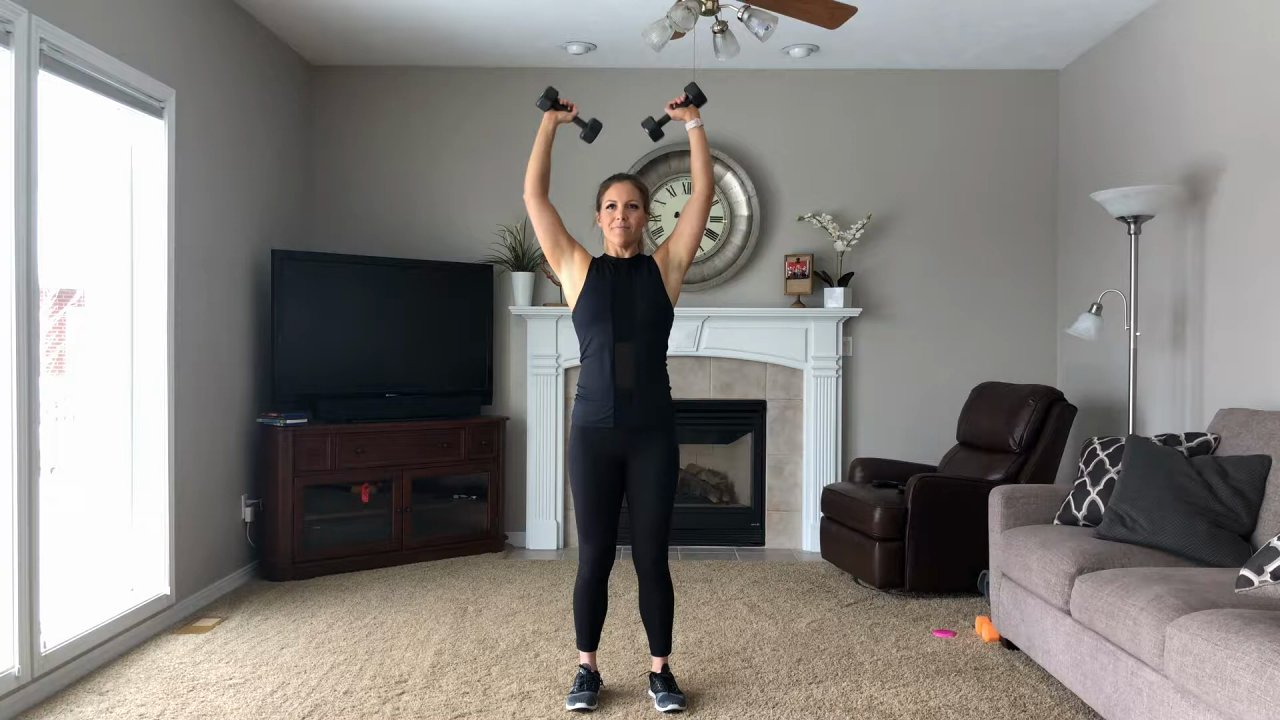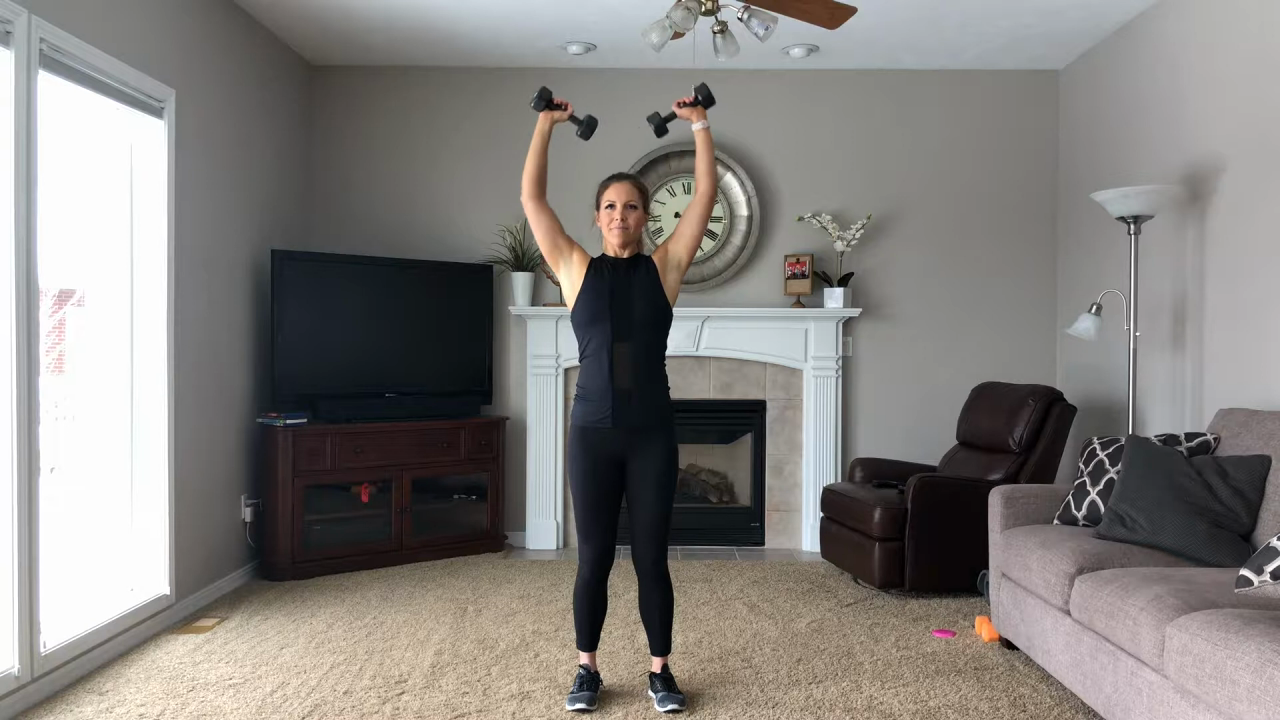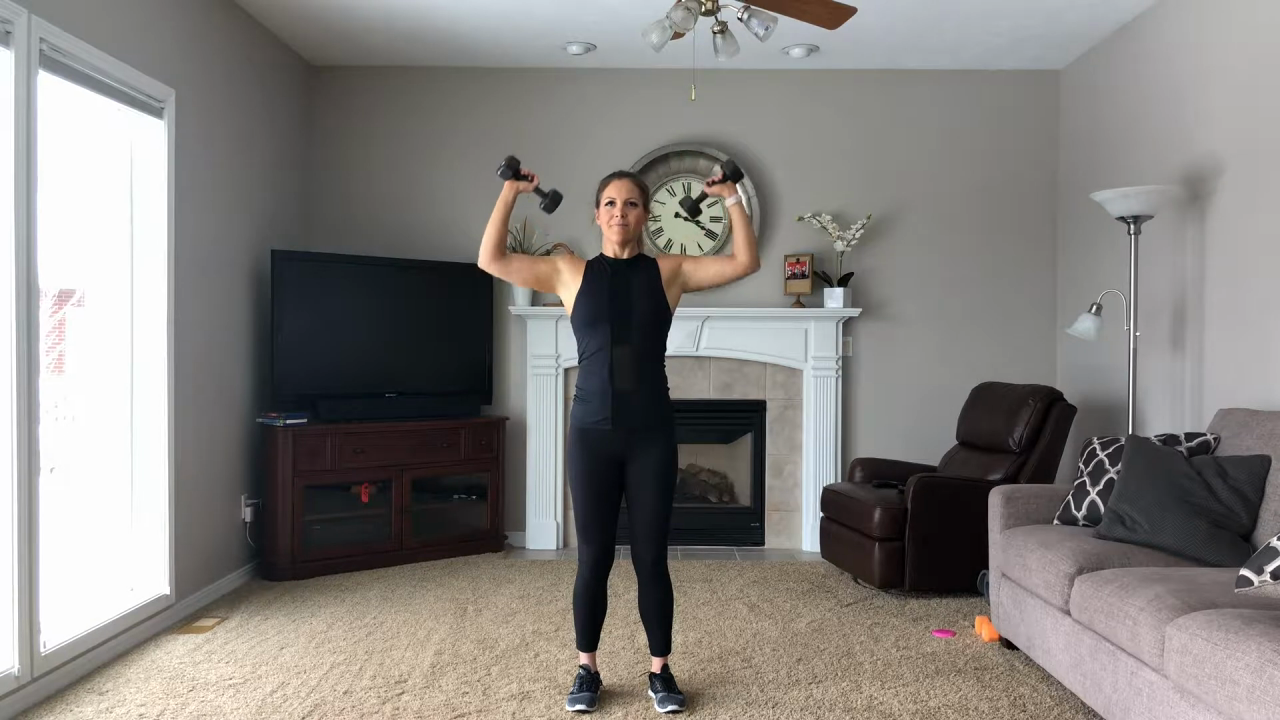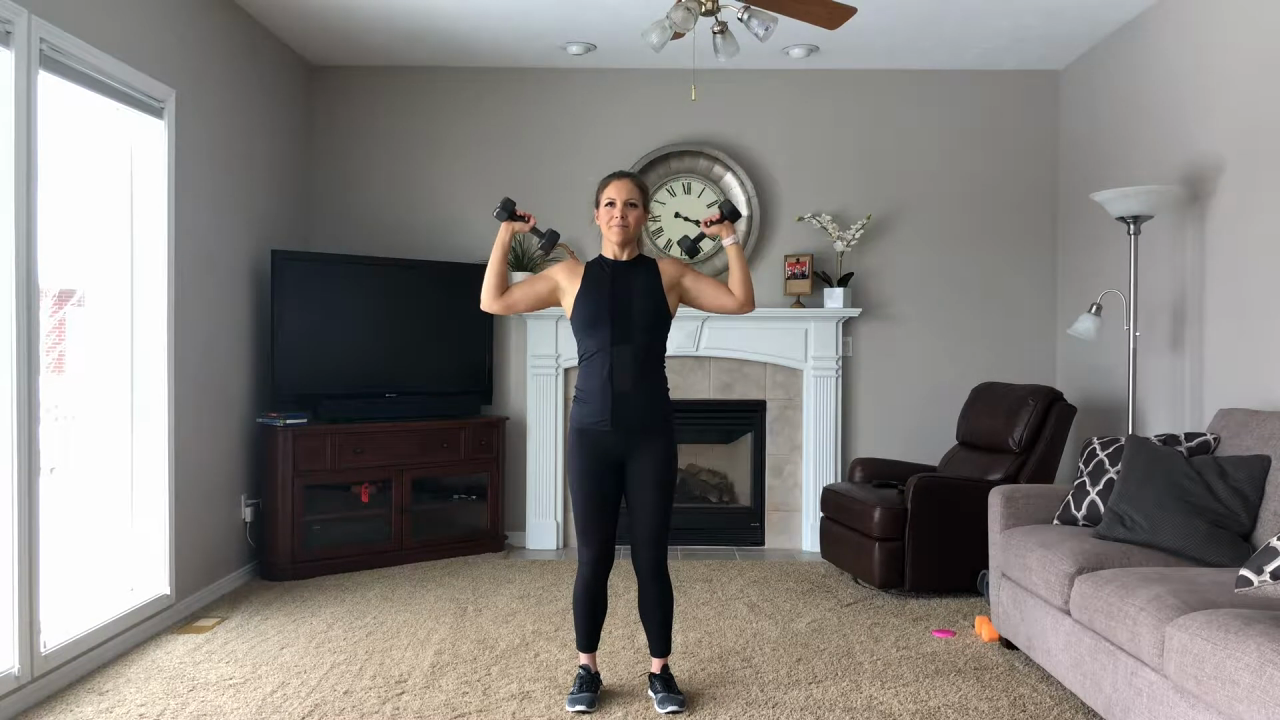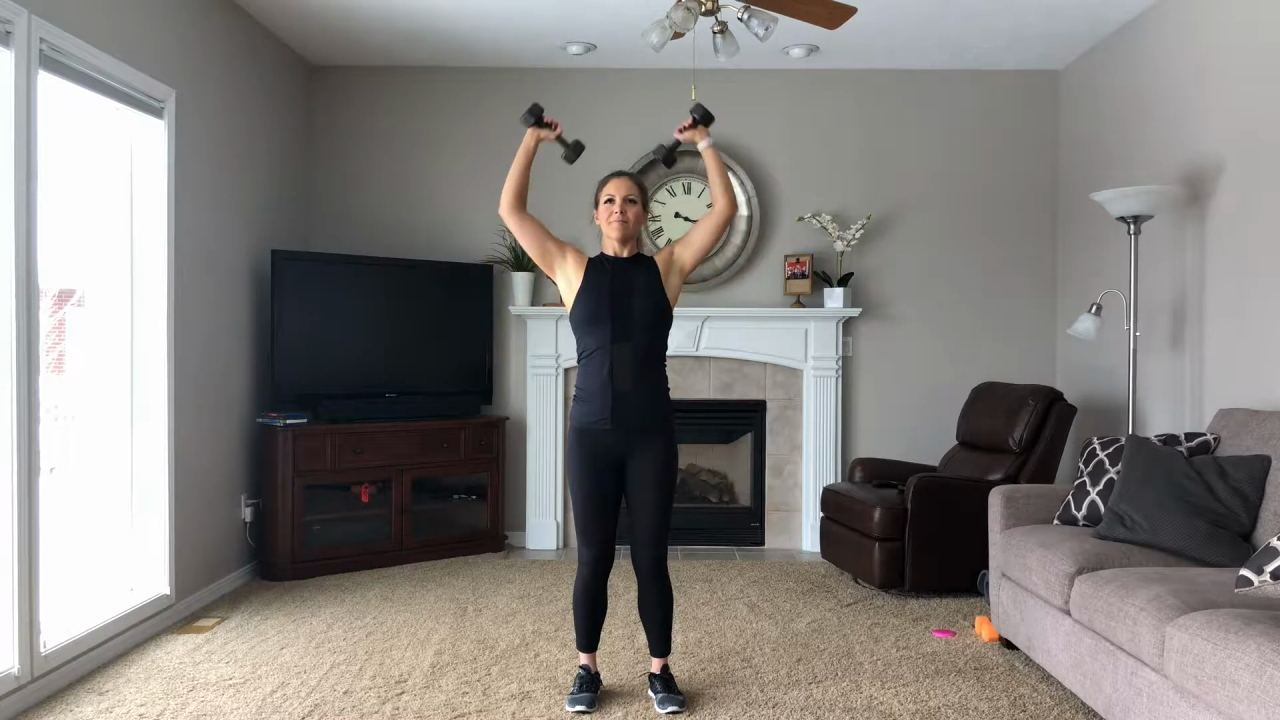
dt=0.5s
person 1, frame 1
left shoulder: (664, 268)
right shoulder: (578, 269)
left elbow: (703, 194)
right elbow: (534, 195)
left wrist: (694, 126)
right wrist: (549, 125)
left hip: (653, 433)
right hip: (594, 433)
left knee: (651, 557)
right knee: (594, 557)
left ankle: (660, 669)
right ankle: (587, 668)
person 1, frame 2
left shoulder: (663, 267)
right shoulder: (576, 268)
left elbow: (705, 194)
right elbow: (531, 196)
left wrist: (698, 124)
right wrist: (545, 123)
left hip: (652, 434)
right hip: (593, 432)
left knee: (651, 558)
right knee: (594, 558)
left ankle: (660, 670)
right ankle: (587, 669)
person 1, frame 3
left shoulder: (668, 271)
right shoulder: (571, 271)
left elbow: (746, 263)
right elbow: (490, 260)
left wrist: (730, 198)
right wrist: (509, 193)
left hip: (651, 434)
right hip: (592, 433)
left knee: (650, 558)
right knee: (593, 558)
left ankle: (660, 670)
right ankle: (587, 669)
person 1, frame 4
left shoulder: (668, 273)
right shoulder: (569, 274)
left elbow: (741, 301)
right elbow: (492, 302)
left wrist: (729, 238)
right wrist: (505, 234)
left hip: (651, 434)
right hip: (591, 433)
left knee: (651, 559)
right knee: (593, 559)
left ankle: (660, 670)
right ankle: (587, 669)
person 1, frame 5
left shoulder: (666, 267)
right shoulder: (572, 268)
left elbow: (723, 208)
right elbow: (511, 209)
left wrist: (702, 145)
right wrist: (533, 140)
left hip: (651, 433)
right hip: (591, 432)
left knee: (650, 558)
right knee: (593, 558)
left ankle: (660, 670)
right ankle: (587, 669)
